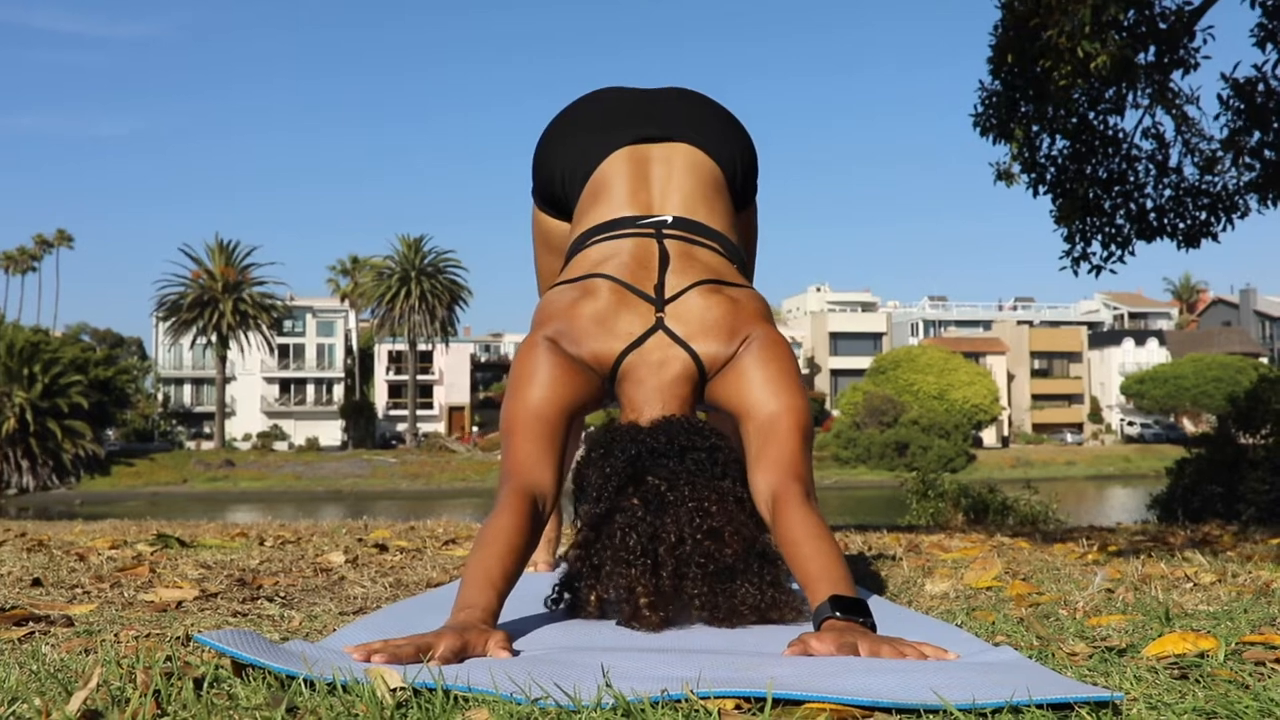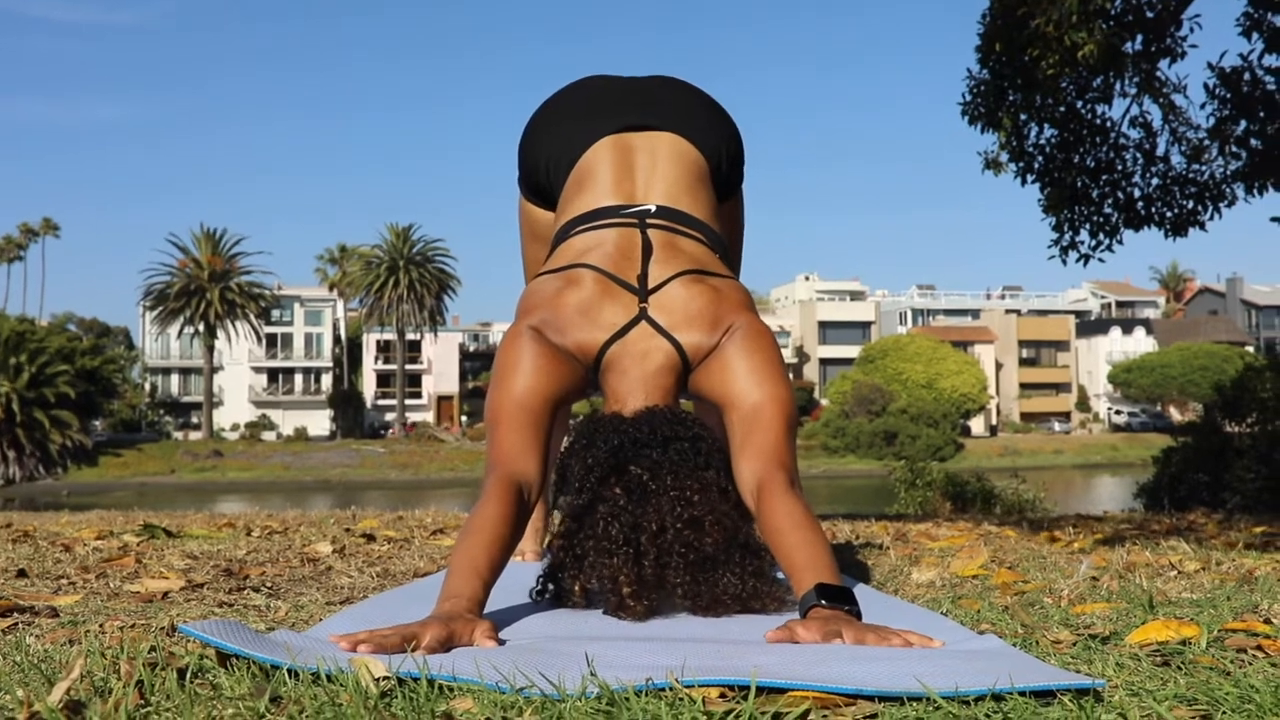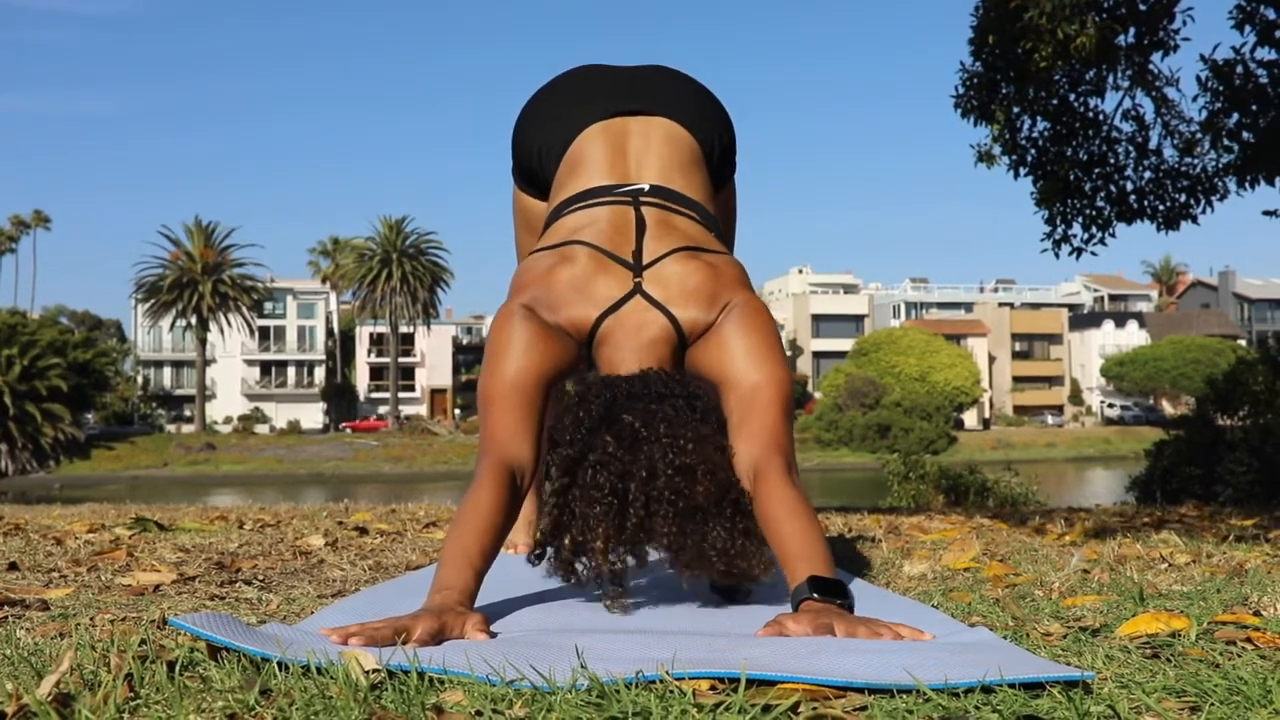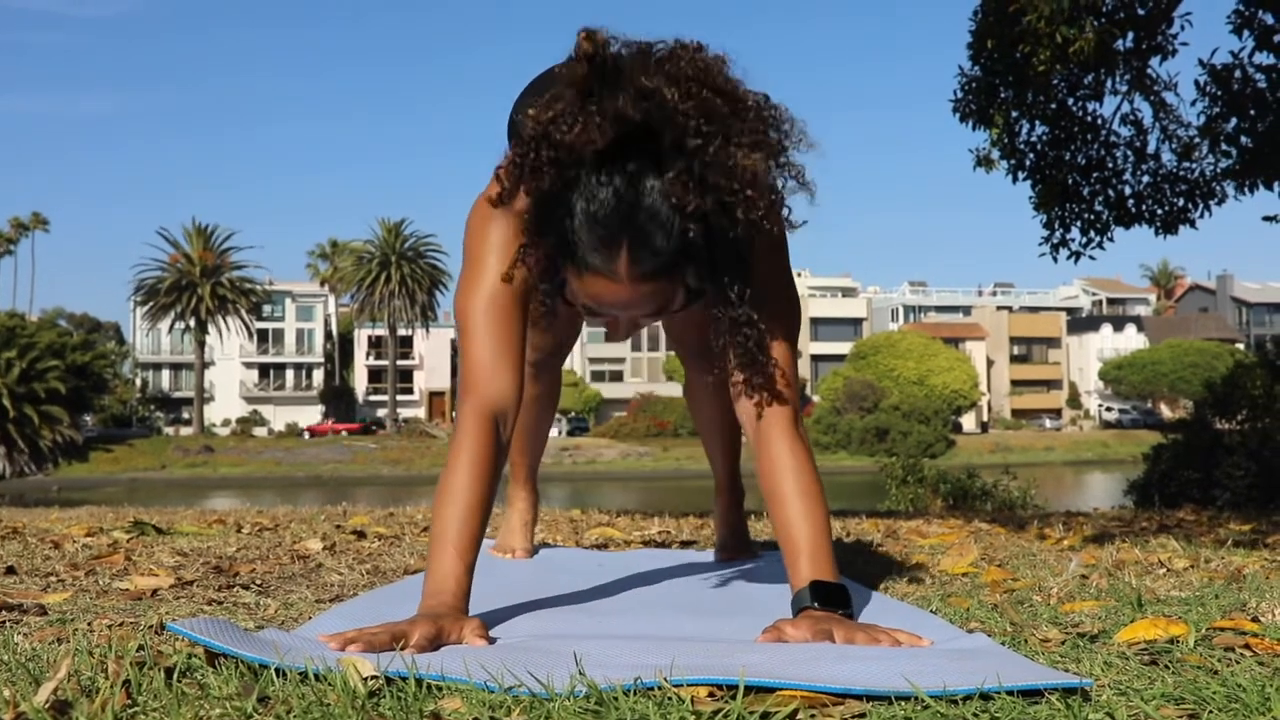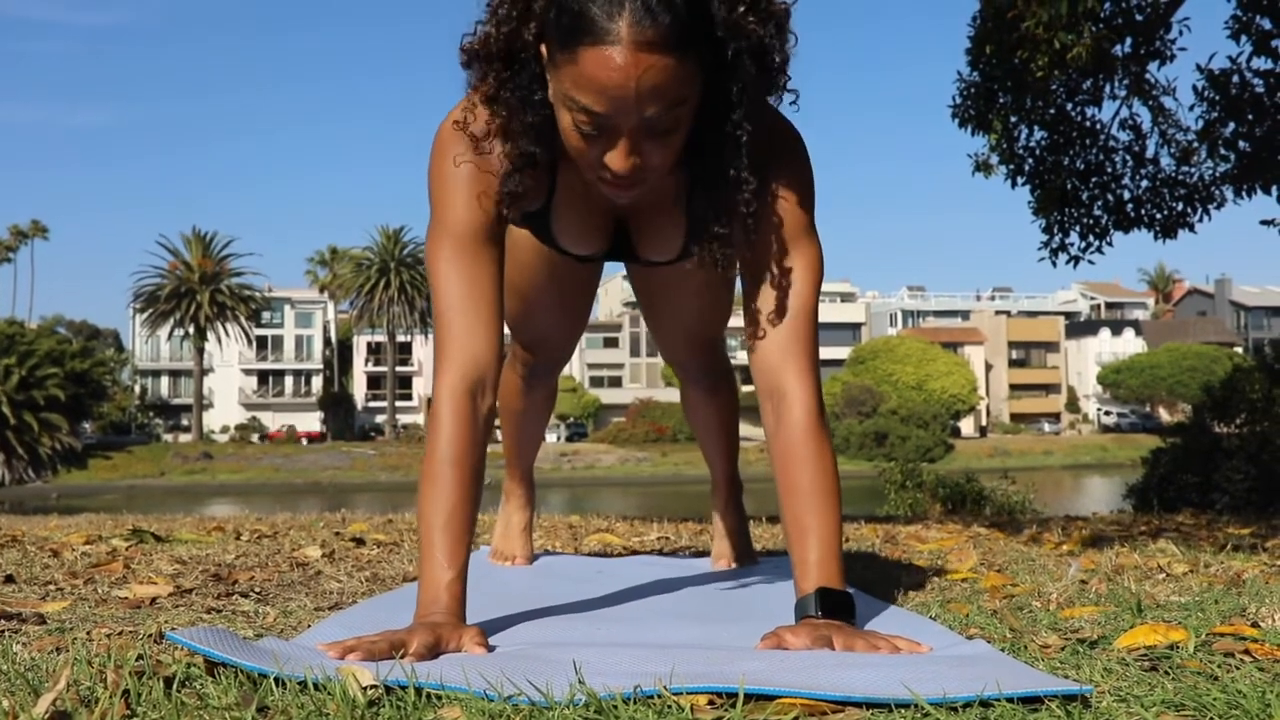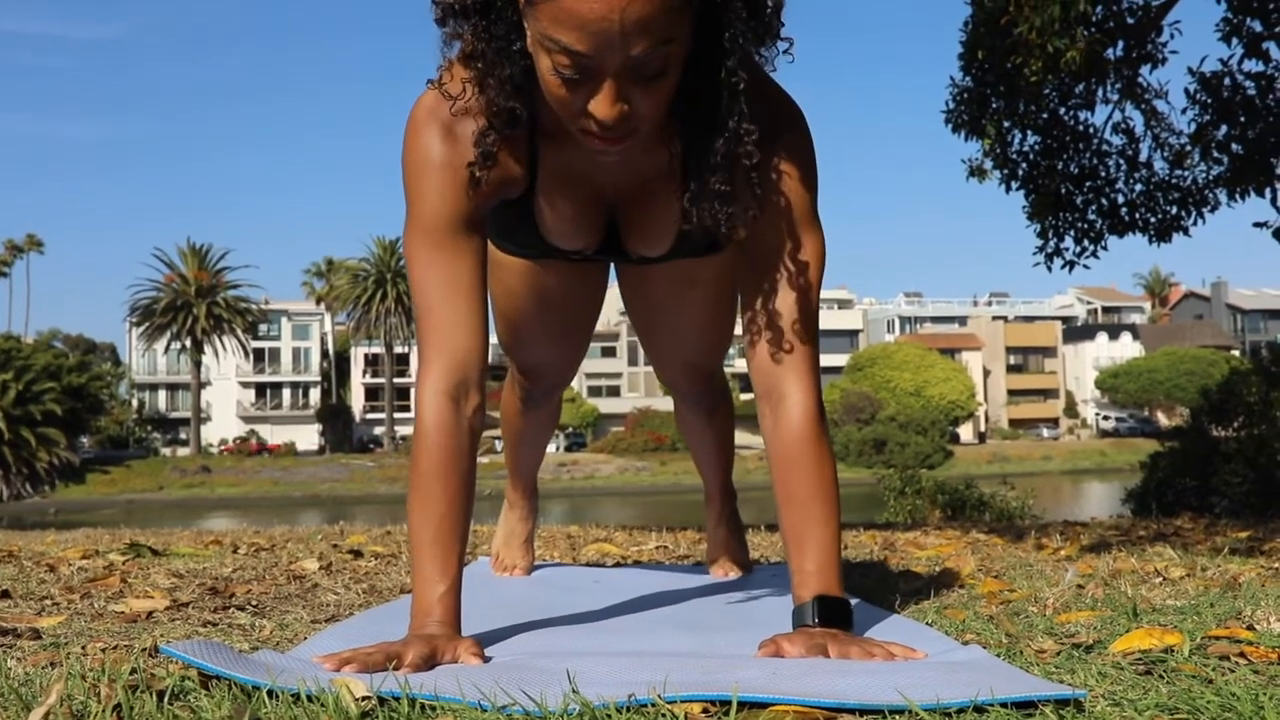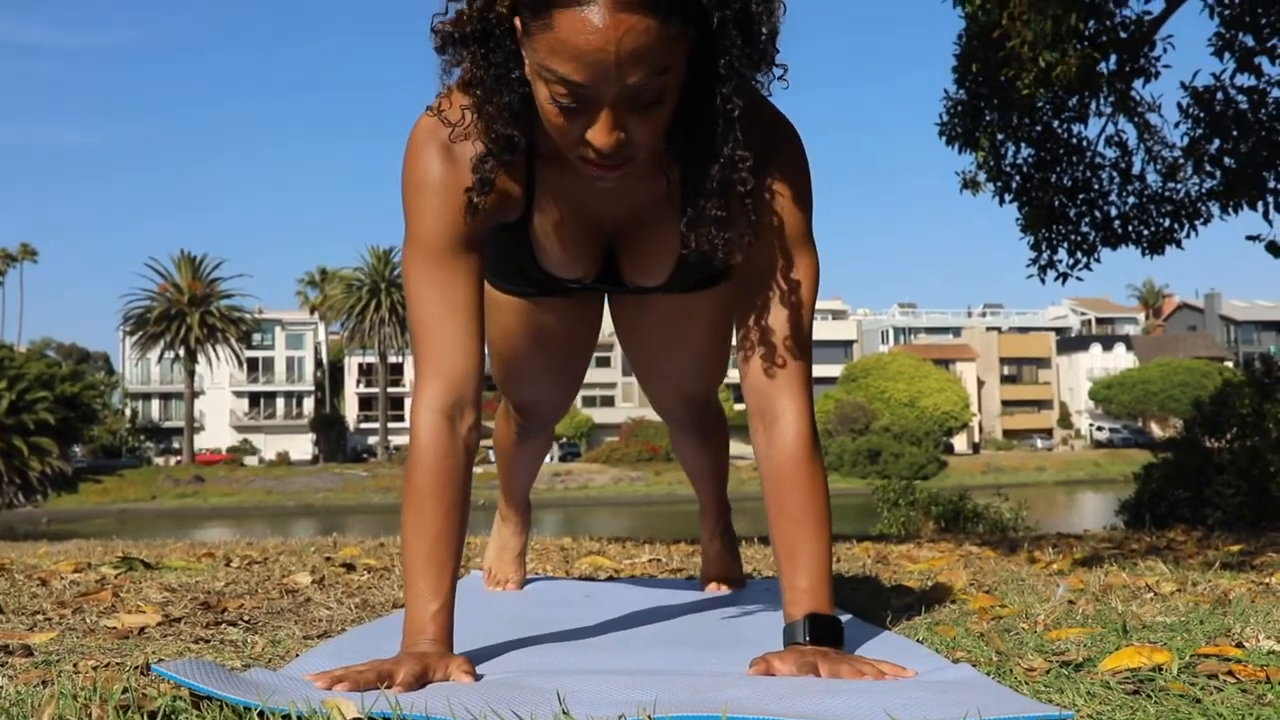
dt=0.7s
person 1, frame 1
left shoulder: (748, 354)
right shoulder: (559, 355)
left elbow: (788, 494)
right elbow: (522, 493)
left wrist: (843, 616)
left ankle: (732, 546)
right ankle: (547, 541)
person 1, frame 2
left shoulder: (730, 341)
right shoulder: (543, 341)
left elbow: (773, 485)
right elbow: (506, 484)
left wrist: (829, 605)
left ankle: (724, 526)
right ankle: (536, 521)
person 1, frame 3
left shoulder: (727, 320)
right shoulder: (538, 320)
left elbow: (769, 468)
right elbow: (500, 468)
left wrist: (819, 596)
right wrist: (445, 602)
left ankle: (702, 507)
right ankle: (531, 505)
person 1, frame 4
left shoulder: (742, 225)
right shoulder: (513, 218)
left elbow: (771, 413)
right elbow: (484, 412)
left wrist: (821, 601)
right wrist: (442, 605)
left knee: (711, 354)
right knee: (539, 350)
left ankle: (727, 499)
right ankle: (522, 496)
person 1, frame 5
left shoulder: (761, 150)
right shoulder: (484, 138)
left elbow: (789, 385)
right elbow: (464, 381)
left wrist: (823, 603)
right wrist: (438, 609)
left hip: (689, 228)
right hip: (548, 219)
right knee: (537, 355)
left ankle: (726, 501)
right ankle: (516, 494)
person 1, frame 6
left shoulder: (758, 125)
right shoulder: (458, 119)
left elbow: (787, 381)
right elbow: (450, 384)
left wrist: (822, 613)
right wrist: (433, 622)
left hip: (686, 227)
right hip: (537, 228)
right knee: (539, 374)
left ankle: (721, 510)
right ankle: (519, 503)
person 1, frame 7
left shoulder: (756, 148)
right shoulder: (457, 144)
left elbow: (781, 402)
right elbow: (445, 403)
left wrist: (810, 630)
right wrist: (425, 640)
left hip: (682, 266)
right hip: (534, 262)
right knee: (533, 408)
left ankle: (716, 527)
right ankle: (512, 516)
